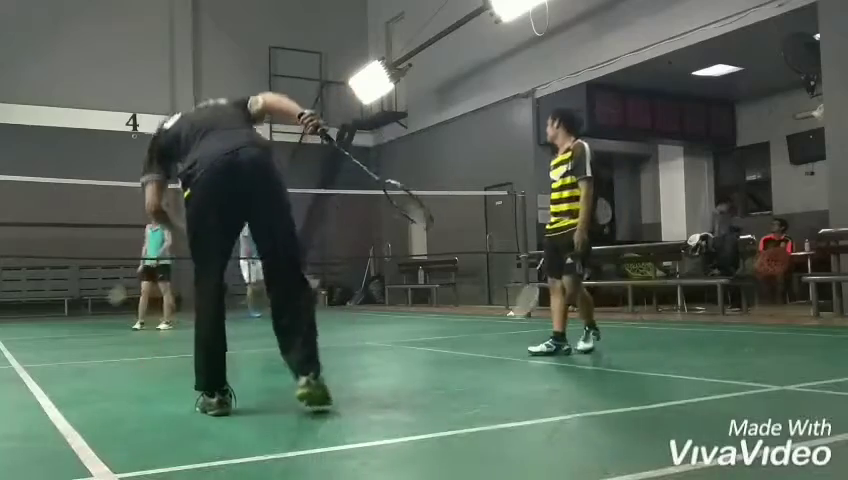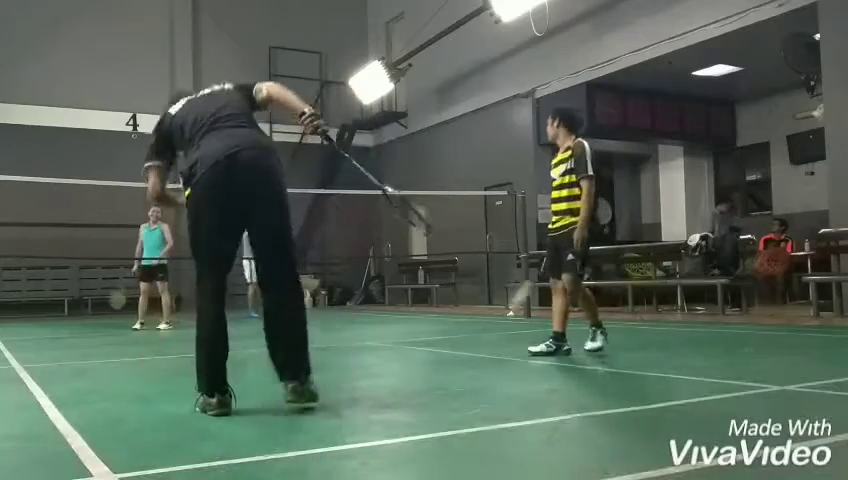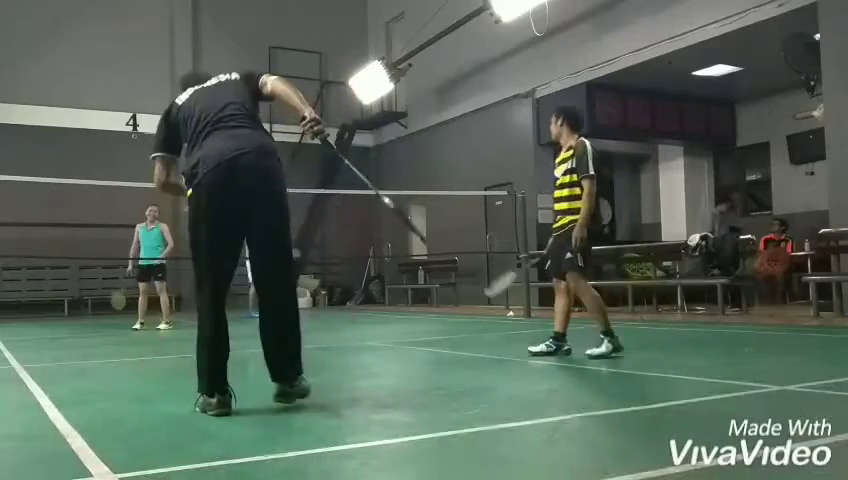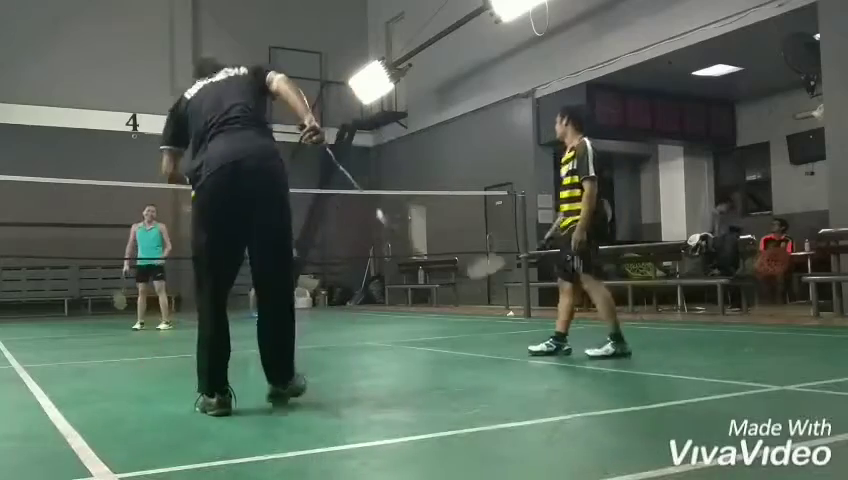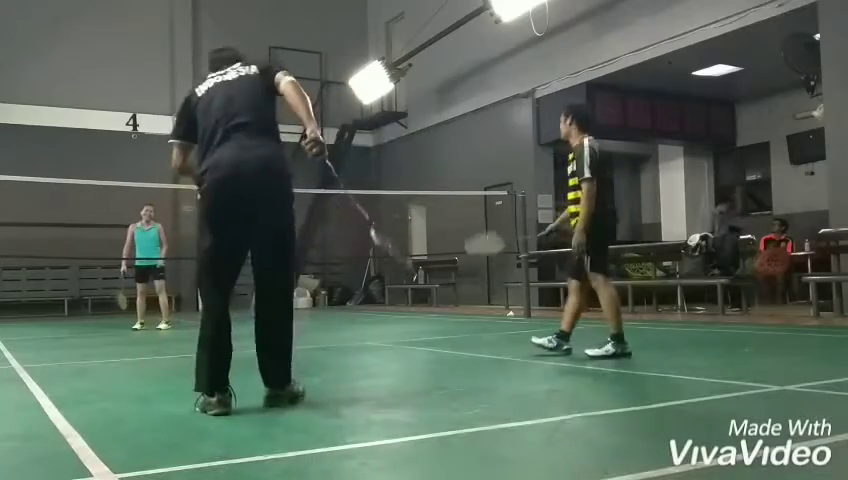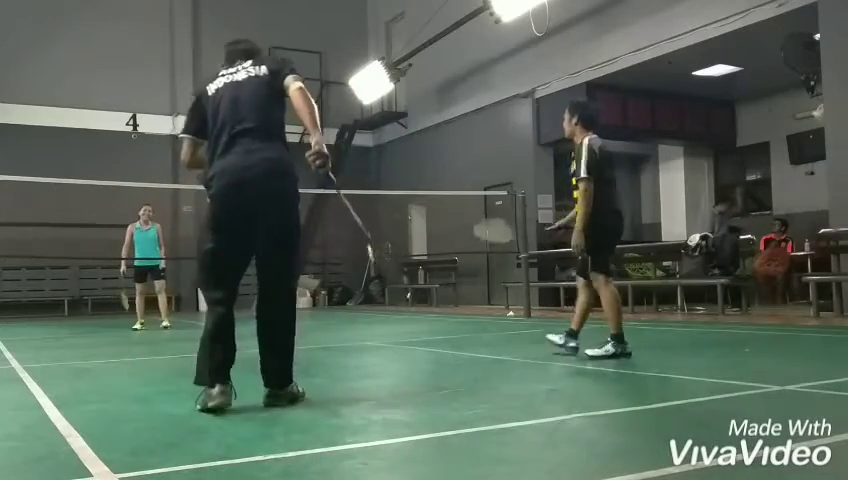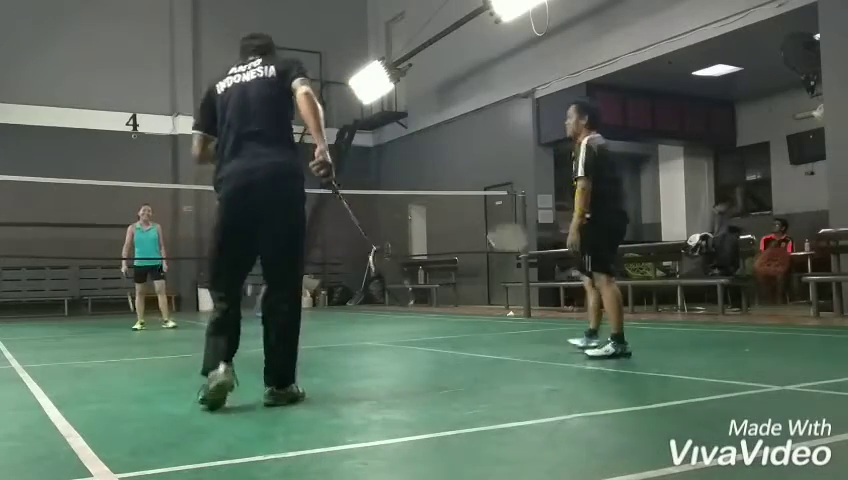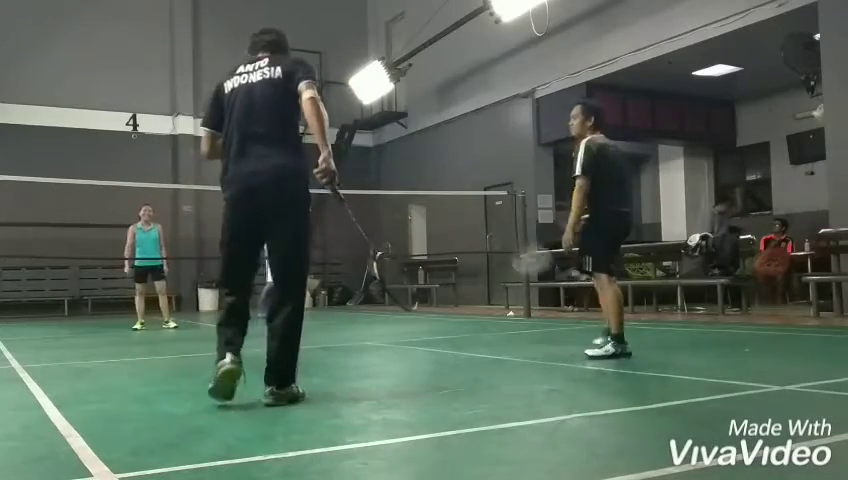
dt=0.1s
person 1, frame 1
left shoulder: (164, 134)
right shoulder: (228, 107)
left elbow: (153, 205)
right elbow: (264, 100)
left wrist: (178, 225)
right wrist: (299, 115)
left hip: (205, 174)
right hip: (256, 162)
left knee: (208, 288)
right knee: (287, 277)
left ankle: (213, 391)
right ankle: (308, 374)
person 1, frame 2
left shoulder: (169, 117)
right shoulder: (233, 90)
left elbow: (155, 191)
right elbow: (270, 89)
left wrist: (183, 202)
right wrist: (304, 111)
left hip: (206, 170)
right hip: (256, 158)
left knee: (210, 287)
right knee: (280, 277)
left ankle: (214, 392)
right ankle: (297, 378)
person 1, frame 3
left shoulder: (175, 107)
right shoulder: (240, 79)
left elbow: (161, 180)
right elbow: (274, 83)
left wrist: (188, 190)
right wrist: (306, 112)
left hip: (209, 171)
right hip: (259, 161)
left knee: (211, 289)
right knee: (276, 279)
left ankle: (214, 392)
right ankle: (288, 379)
person 1, frame 4
left shoulder: (185, 100)
right shoulder: (250, 73)
left elbow: (168, 171)
right elbow: (281, 83)
left wrist: (196, 179)
right wrist: (309, 120)
left hip: (213, 174)
right hip: (262, 165)
left knee: (213, 290)
right knee: (274, 282)
left ankle: (214, 391)
right ankle: (281, 380)
person 1, frame 5
left shoulder: (196, 95)
right shoulder: (261, 72)
left elbow: (178, 163)
right elbow: (289, 85)
right wrist: (311, 128)
left hip: (219, 179)
right hip: (268, 171)
left knee: (215, 291)
right knee: (275, 285)
left ankle: (213, 390)
right ankle: (278, 384)
person 1, frame 6
left shoulder: (209, 88)
right shoulder: (274, 67)
left elbow: (189, 157)
right elbow: (298, 90)
right wrist: (317, 138)
left hip: (226, 183)
right hip: (273, 175)
left knee: (219, 289)
right knee: (277, 285)
left ankle: (215, 382)
right ankle: (278, 384)
person 1, frame 7
left shoulder: (219, 86)
right shoulder: (285, 68)
left elbow: (199, 152)
right elbow: (305, 95)
right wrist: (321, 145)
left hip: (234, 184)
right hip: (281, 179)
left knee: (226, 285)
right knee: (283, 285)
left ankle: (219, 366)
right ankle: (279, 383)
person 1, frame 8
left shoulder: (227, 82)
right shoulder: (295, 66)
left elbow: (208, 149)
right elbow: (310, 101)
right wrist: (325, 152)
left hip: (239, 185)
right hip: (285, 180)
left knee: (235, 281)
right knee: (287, 283)
left ankle: (229, 356)
right ankle: (279, 383)
person 2, frame 1
left shoulder: (580, 149)
right shoulder: (556, 158)
left elbow: (586, 190)
left wrist: (582, 228)
left hip: (574, 230)
right hip: (554, 231)
left knee: (571, 284)
right knee: (555, 284)
left ankle: (591, 328)
right ankle: (559, 340)
person 2, frame 2
left shoulder: (579, 147)
right shoulder: (558, 155)
left elbow: (588, 188)
left wrist: (582, 225)
left hip: (574, 229)
right hip: (558, 230)
left knee: (570, 281)
right knee: (557, 284)
left ankle: (597, 329)
right ankle: (558, 340)
person 2, frame 3
left shoulder: (581, 146)
right shoulder: (562, 155)
left elbow: (589, 188)
left wrist: (581, 225)
right wrist: (556, 234)
left hip: (576, 228)
right hip: (562, 229)
left knee: (576, 281)
right knee: (560, 284)
left ankle: (609, 337)
right ankle: (559, 340)
person 2, frame 4
left shoulder: (583, 146)
right shoulder: (571, 152)
left elbow: (590, 189)
left wrist: (580, 228)
right wrist: (555, 228)
left hip: (584, 227)
right hip: (572, 229)
left knee: (589, 281)
right knee: (567, 284)
left ankle: (617, 341)
right ankle: (558, 340)
person 2, frame 5
left shoulder: (584, 146)
right shoulder: (578, 149)
left elbow: (589, 191)
left wrist: (580, 229)
right wrist: (559, 223)
left hip: (593, 226)
right hip: (584, 227)
left knee: (598, 279)
right knee: (576, 284)
left ankle: (618, 341)
right ankle: (562, 338)
person 2, frame 6
left shoulder: (585, 145)
right shoulder: (592, 146)
left elbow: (586, 190)
left wrist: (578, 229)
right wrist: (566, 220)
left hip: (599, 222)
right hip: (604, 221)
left knee: (600, 278)
right knee: (587, 279)
left ankle: (618, 342)
right ankle: (572, 336)
person 2, frame 7
left shoulder: (585, 145)
right shoulder: (598, 145)
left elbow: (584, 189)
left wrist: (575, 228)
right wrist: (579, 223)
left hip: (600, 221)
right hip: (610, 219)
left knee: (602, 278)
right knee: (592, 278)
left ankle: (618, 342)
right ankle: (592, 335)
person 2, frame 8
left shoulder: (587, 145)
right shoulder: (612, 149)
left elbow: (582, 187)
left wrist: (570, 227)
left hip: (602, 220)
right hip: (620, 219)
left knee: (604, 278)
right knee: (604, 278)
left ankle: (617, 341)
right ankle: (611, 333)
